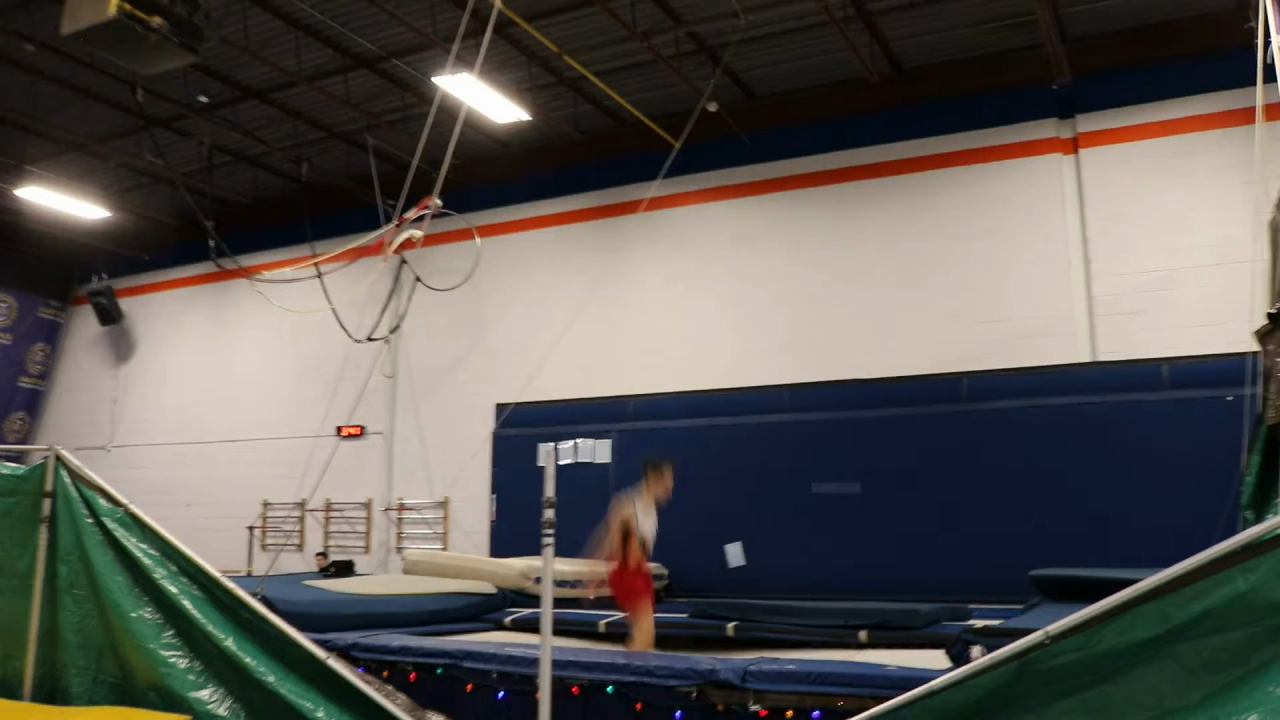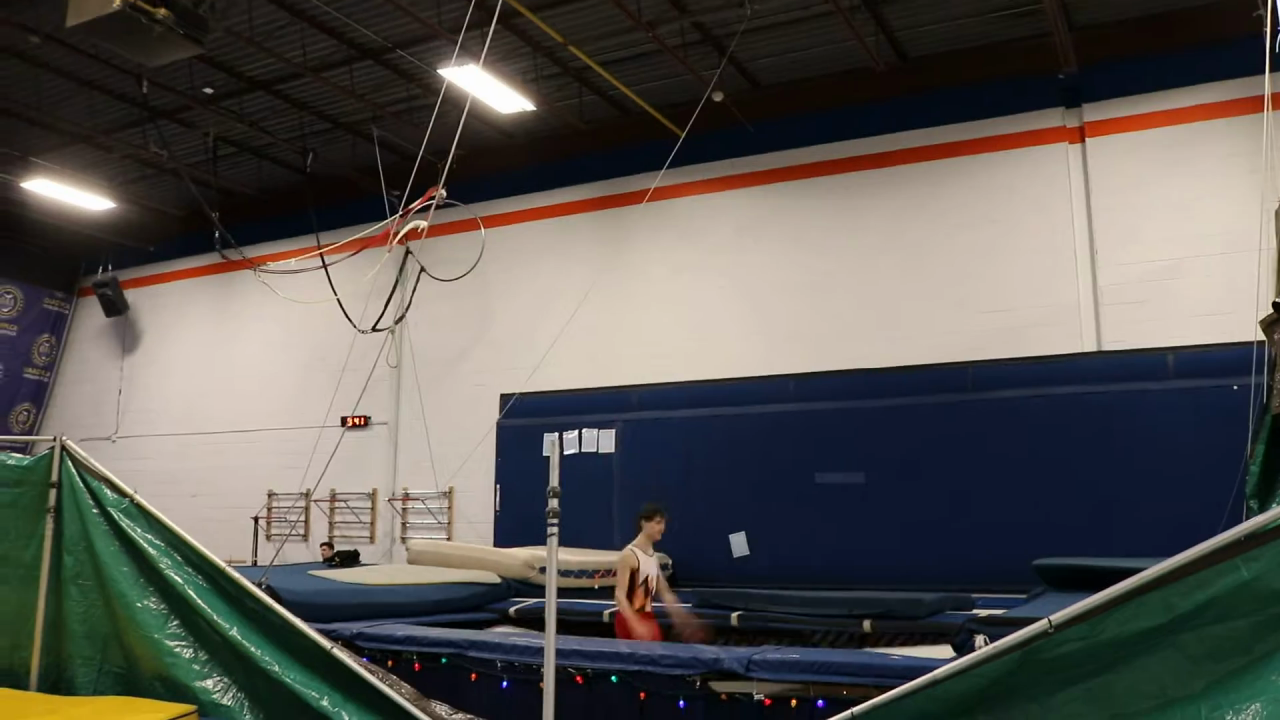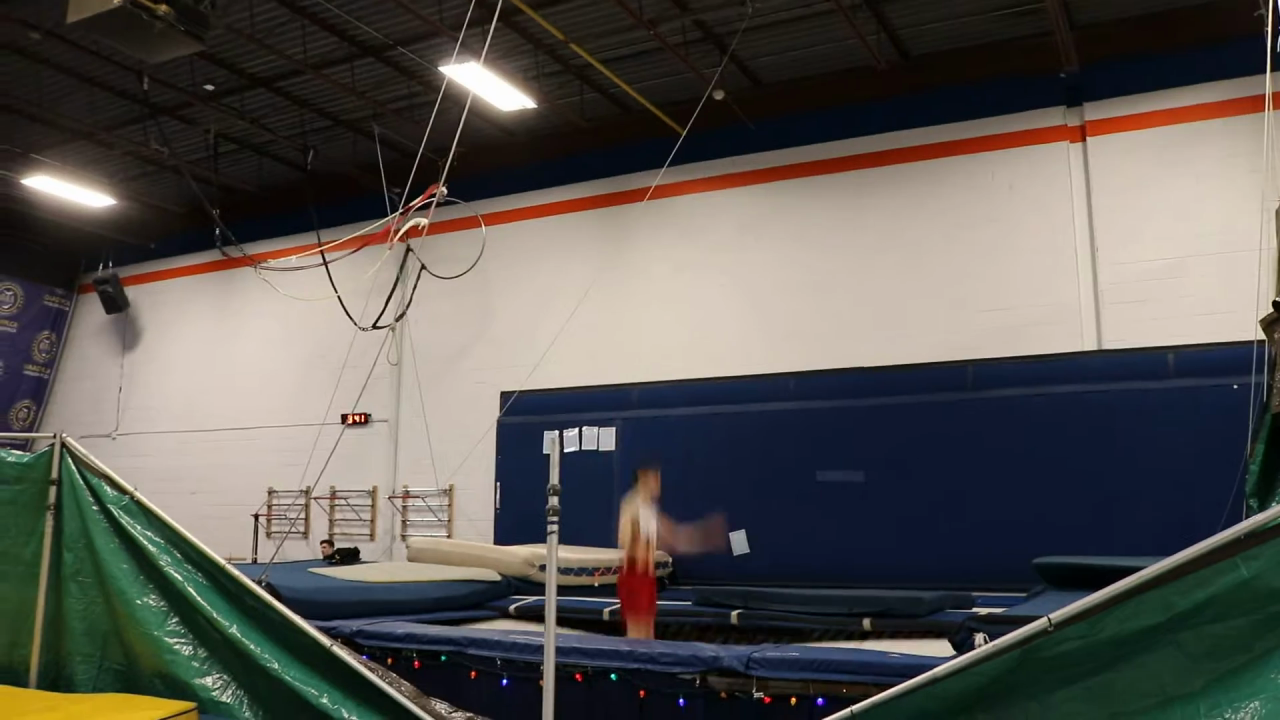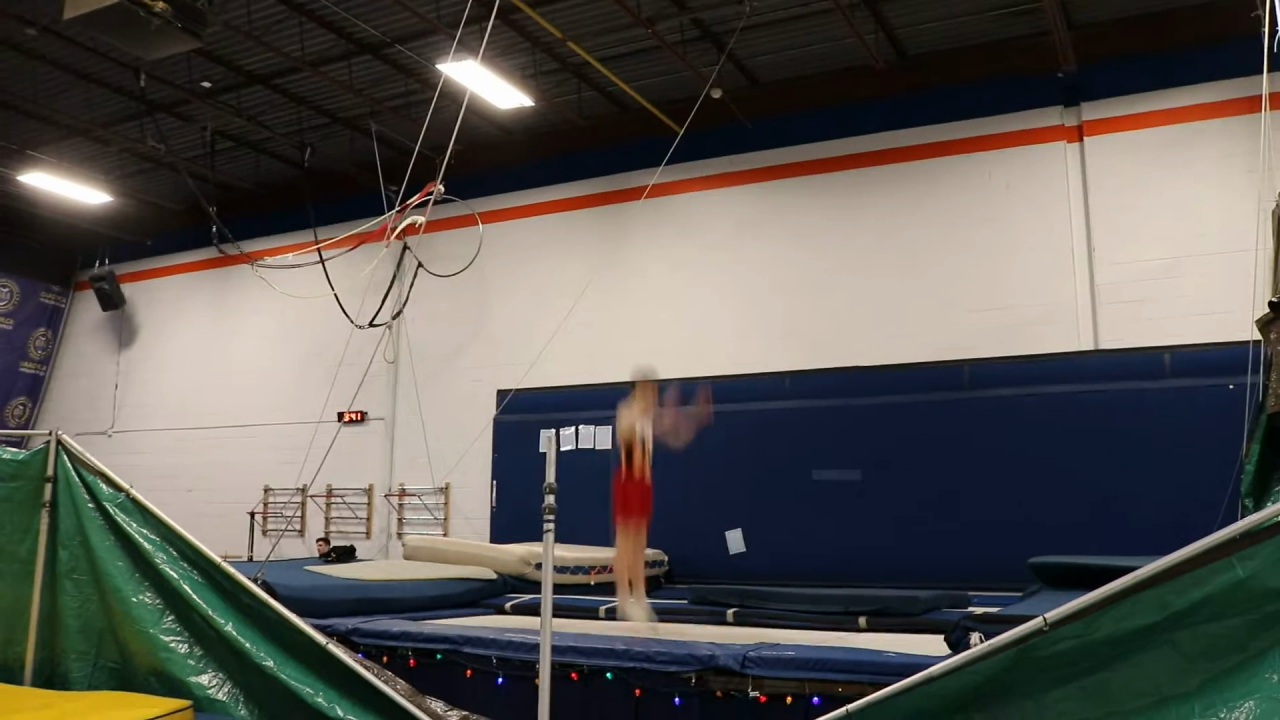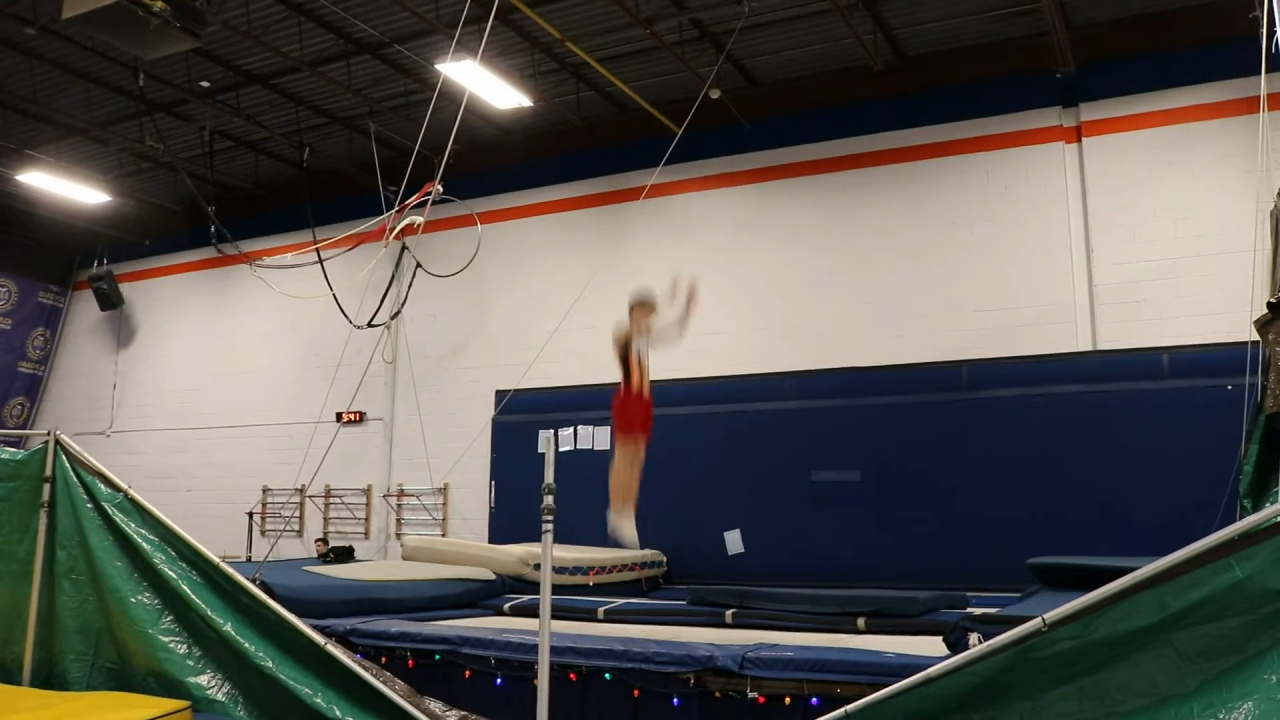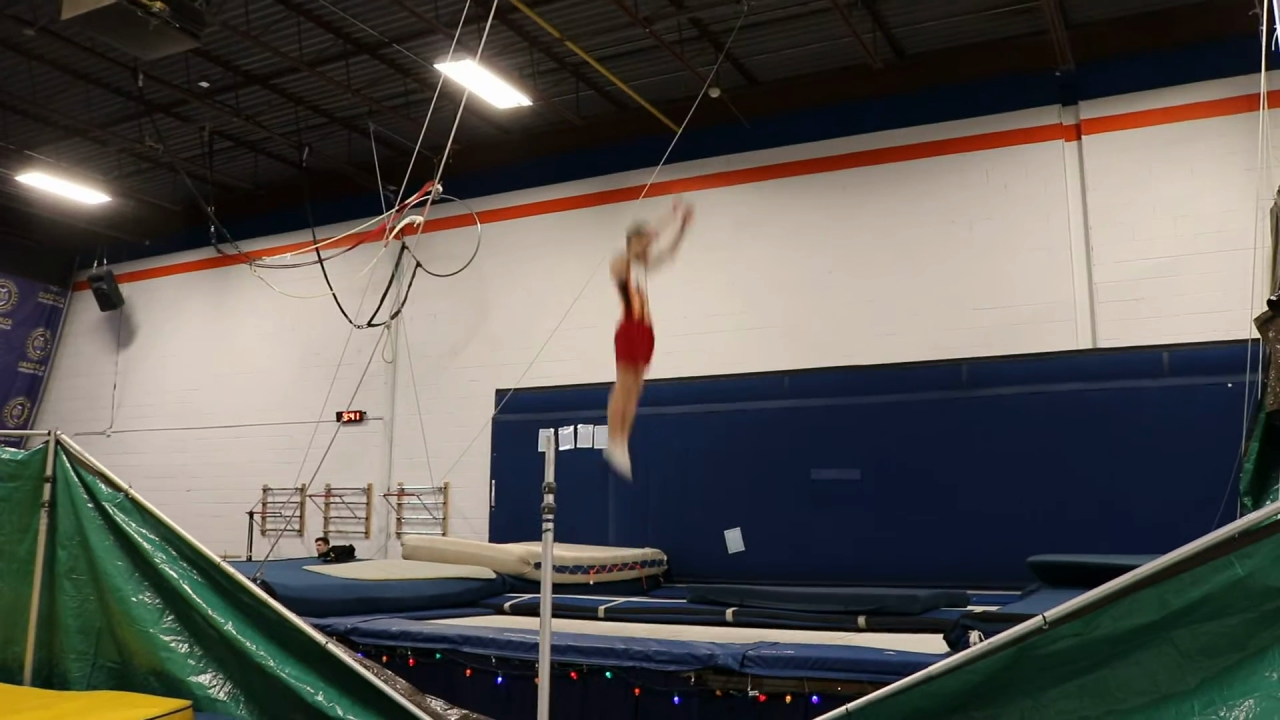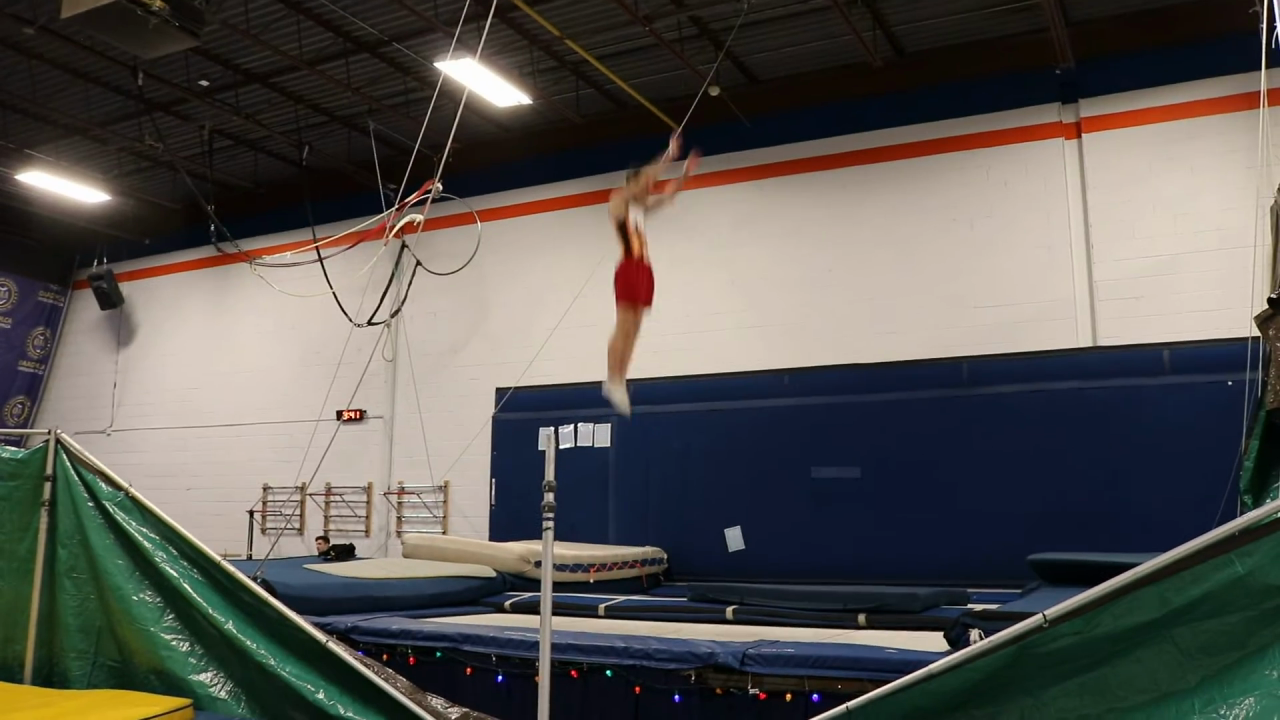
dt=0.1s
person 1, frame 1
left shoulder: (652, 508)
right shoulder: (629, 510)
left hip: (640, 573)
right hip: (623, 576)
left knee: (647, 629)
right knee: (645, 628)
person 1, frame 2
left shoulder: (653, 556)
right shoulder: (629, 556)
left elbow: (664, 590)
right elbow: (620, 595)
left wrist: (682, 617)
right wrist: (636, 624)
left hip: (646, 616)
right hip: (631, 619)
person 1, frame 3
left shoulder: (653, 513)
right shoulder: (629, 511)
left elbow: (674, 539)
right elbow: (624, 543)
left wrist: (704, 538)
left hip: (647, 579)
right hip: (633, 579)
left knee: (646, 636)
right knee: (637, 632)
person 1, frame 4
left shoulder: (650, 419)
right shoulder: (627, 412)
left elbow: (678, 437)
right elbow: (625, 434)
left wrist: (697, 414)
right wrist: (665, 412)
left hip: (643, 484)
right hip: (629, 484)
left knee: (638, 544)
right knee: (626, 539)
left ankle: (638, 598)
right ankle: (624, 599)
person 1, frame 5
left shoulder: (644, 337)
right shoulder: (623, 333)
left elbow: (675, 333)
left wrist: (687, 308)
right wrist: (667, 304)
left hip: (643, 400)
right hip: (628, 400)
left knee: (636, 461)
right knee: (623, 458)
left ankle: (628, 516)
right ankle: (618, 515)
person 1, frame 6
left shoulder: (641, 266)
right shoulder: (622, 264)
left elbow: (669, 252)
left wrist: (682, 225)
right wrist: (670, 219)
left hip: (644, 330)
right hip: (631, 330)
left knee: (635, 389)
right knee: (623, 387)
left ankle: (622, 443)
right ankle: (614, 441)
person 1, frame 7
left shoulder: (639, 208)
right shoulder: (618, 203)
left elbow: (666, 195)
right elbow: (640, 181)
left wrist: (686, 173)
right wrist: (669, 158)
left hip: (643, 272)
right hip: (630, 270)
left knee: (632, 330)
right knee: (623, 328)
left ankle: (620, 383)
right ankle: (612, 381)
